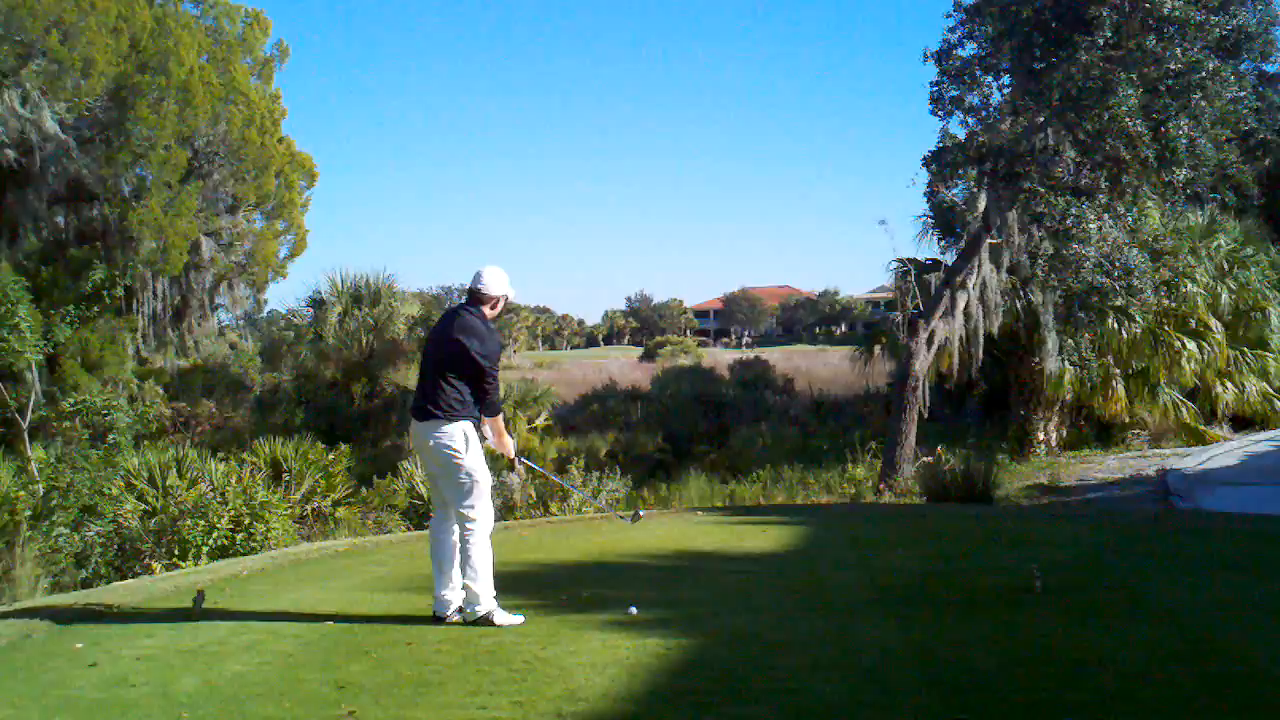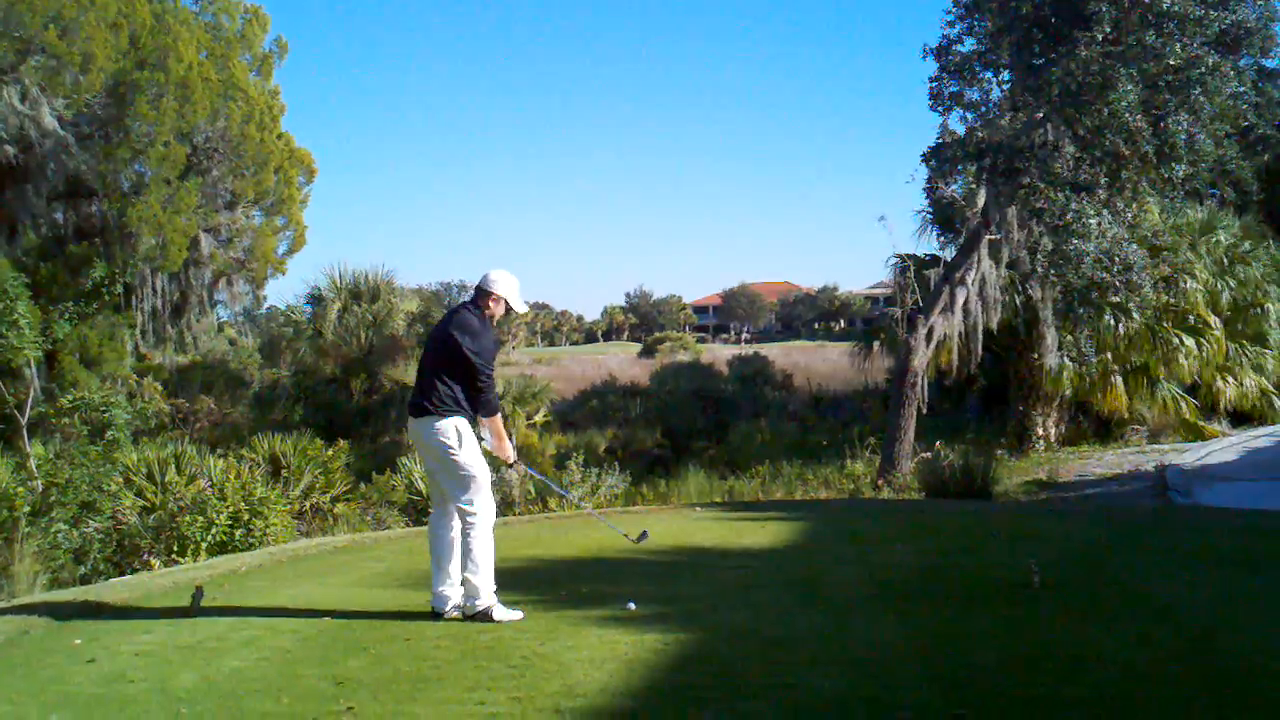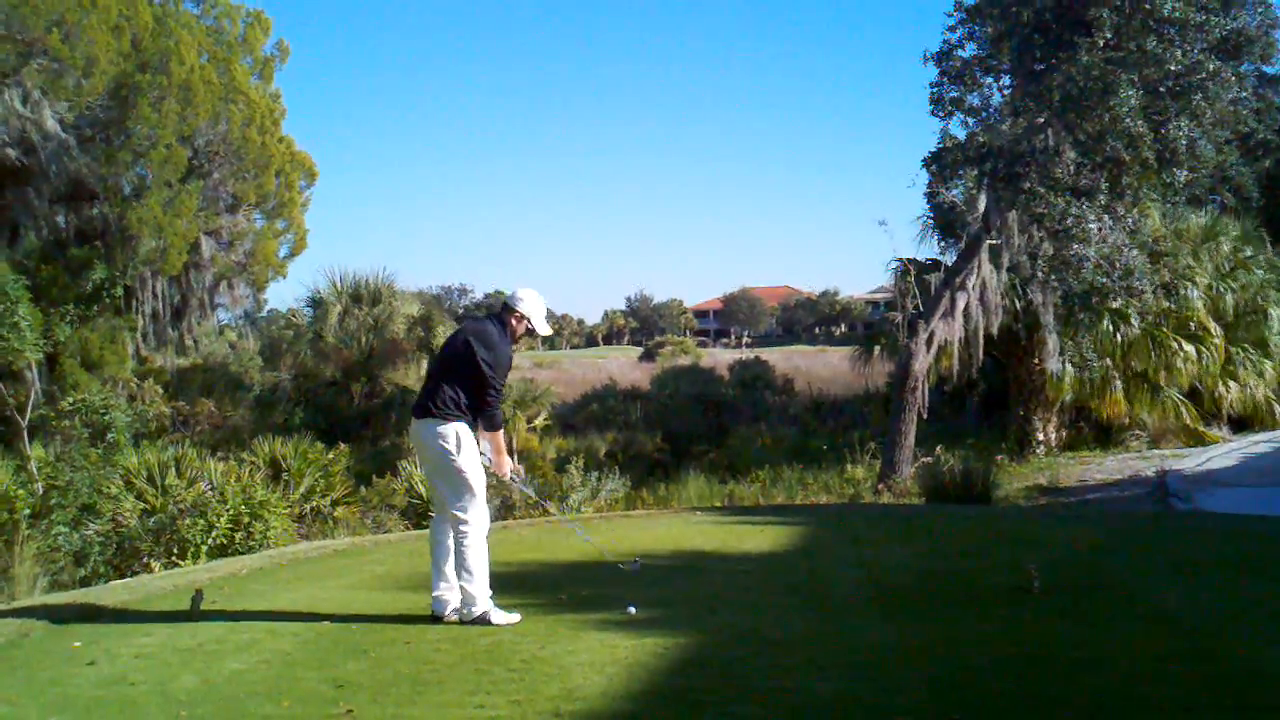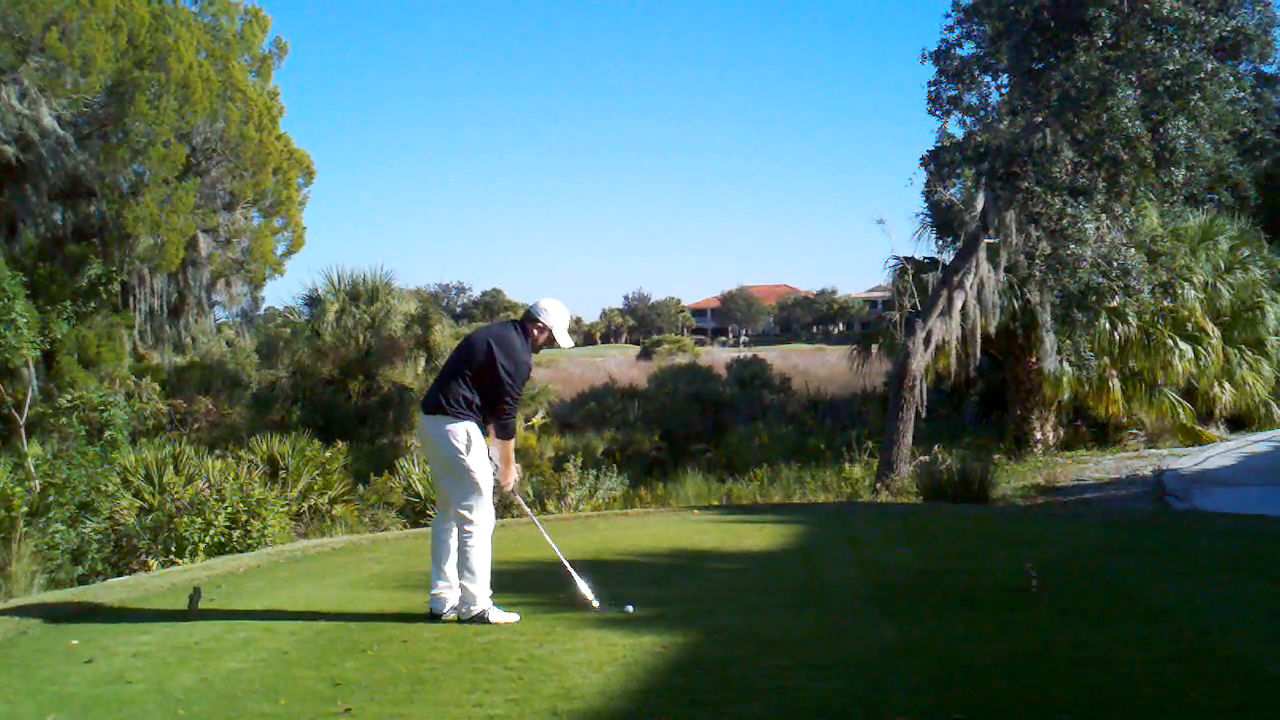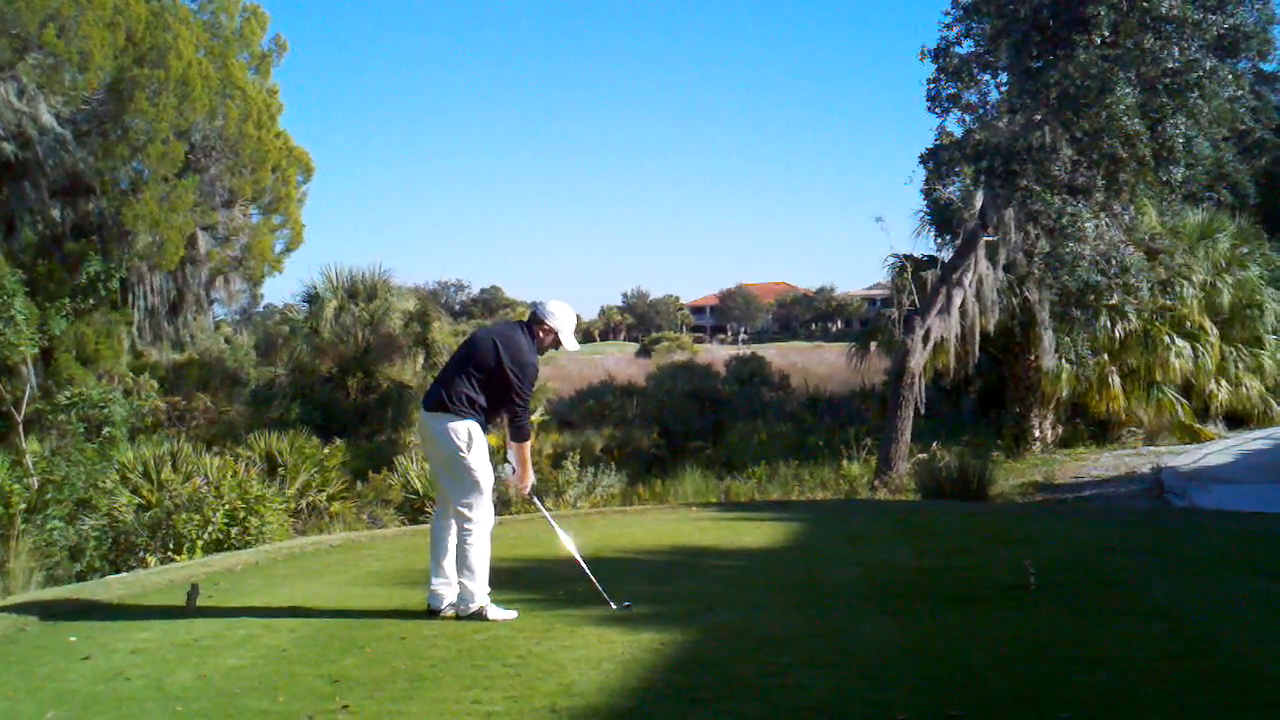
dt=0.4s
person 1, frame 1
left shoulder: (448, 321)
right shoulder: (484, 335)
right elbow: (489, 394)
left wrist: (489, 431)
right wrist: (502, 437)
left hip: (424, 426)
right hip: (452, 429)
left knee: (445, 516)
right knee: (476, 518)
left ankle: (447, 603)
right ankle: (480, 606)
person 1, frame 2
left shoulder: (455, 319)
right shoulder: (477, 331)
right elbow: (484, 393)
left wrist: (489, 434)
right wrist: (501, 440)
left hip: (424, 422)
right hip: (447, 424)
left knee: (445, 511)
right knee: (479, 511)
left ankle: (446, 599)
right ankle: (480, 601)
person 1, frame 3
left shoulder: (477, 329)
right shoulder: (496, 345)
right elbow: (490, 407)
left wrist: (490, 447)
right wrist: (501, 456)
left hip: (426, 426)
right hip: (447, 428)
left knee: (446, 516)
right knee: (471, 519)
left ankle: (445, 603)
right ankle: (476, 607)
person 1, frame 4
left shoulder: (497, 333)
right shoulder: (517, 354)
right elbow: (505, 415)
left wrist: (497, 453)
right wrist: (508, 465)
left hip: (433, 422)
right hip: (456, 427)
left knee: (449, 514)
right knee: (476, 518)
left ankle: (444, 601)
right ankle: (475, 605)
person 1, frame 5
left shoulder: (503, 332)
right shoulder: (524, 356)
right elbow: (519, 417)
left wrist: (512, 454)
right wrist: (524, 469)
left hip: (433, 418)
right hip: (456, 424)
left knee: (448, 510)
right knee: (475, 515)
left ankle: (442, 596)
right ankle: (473, 602)
